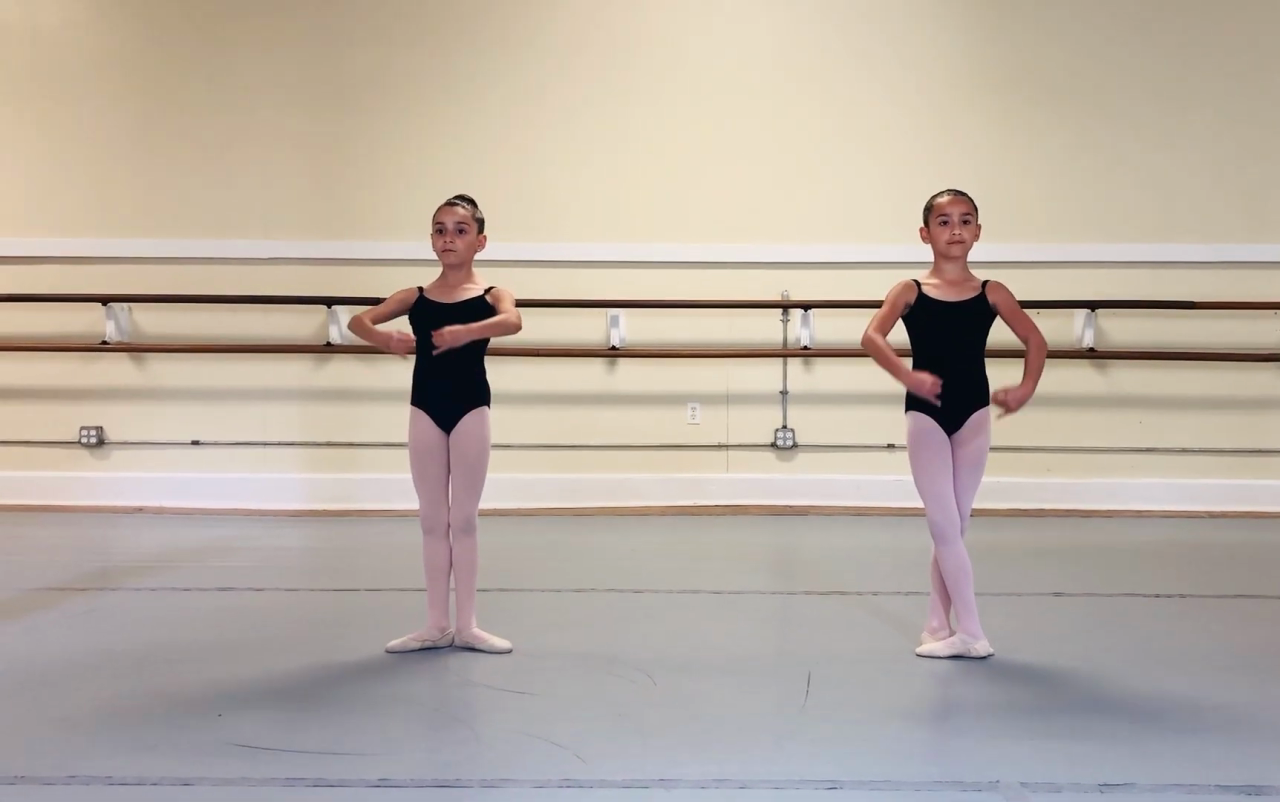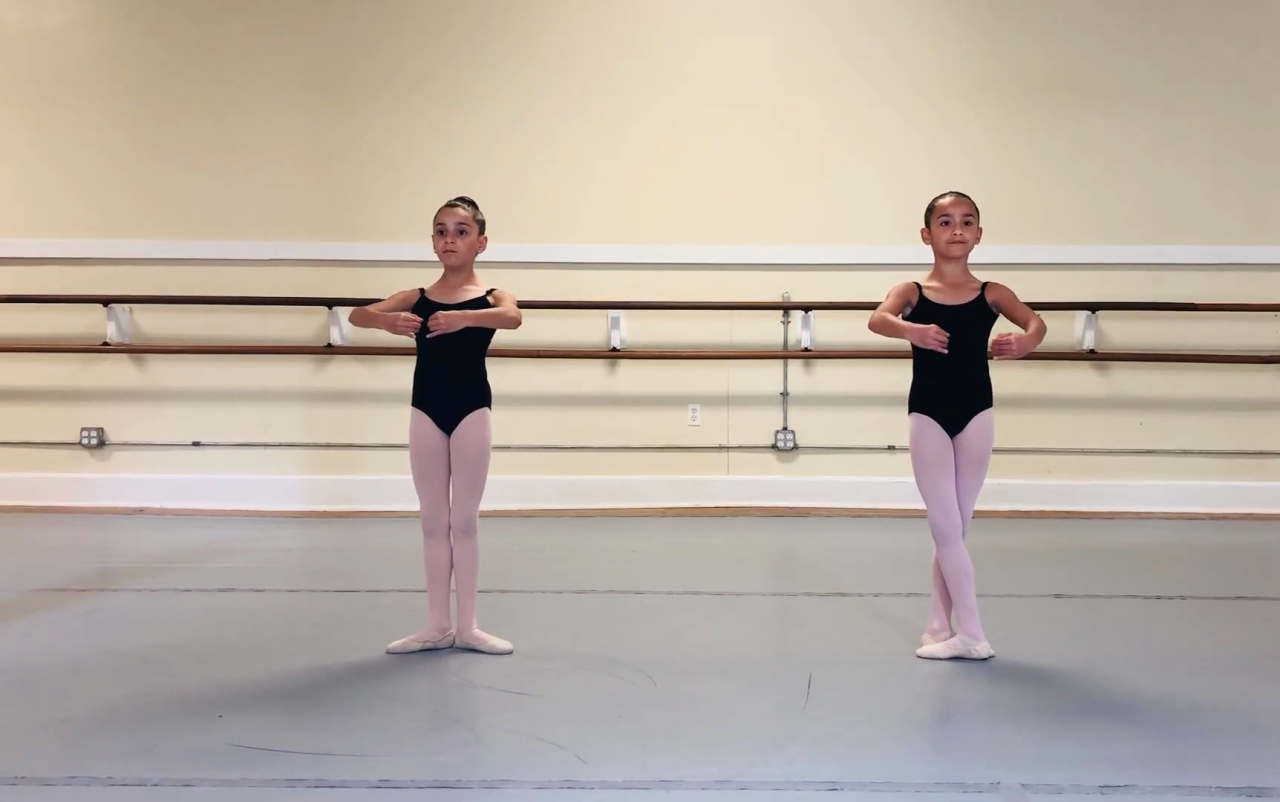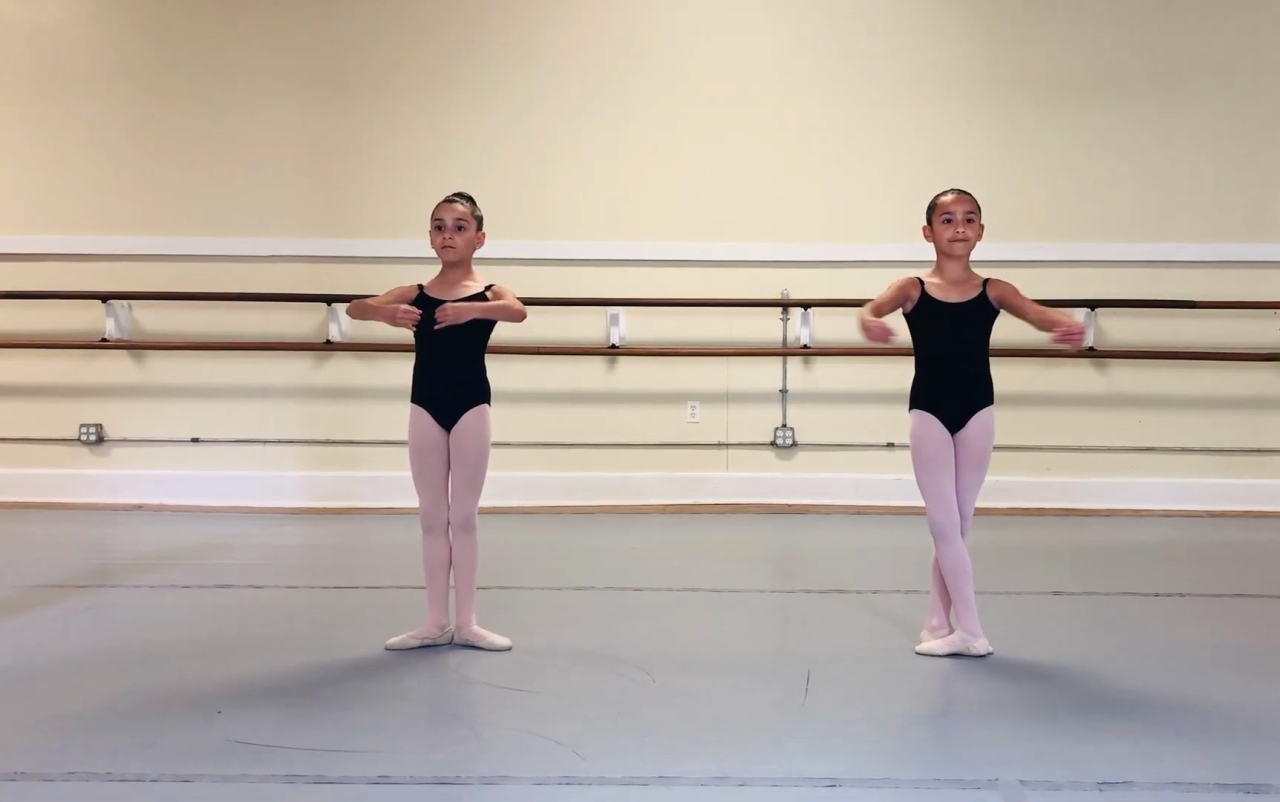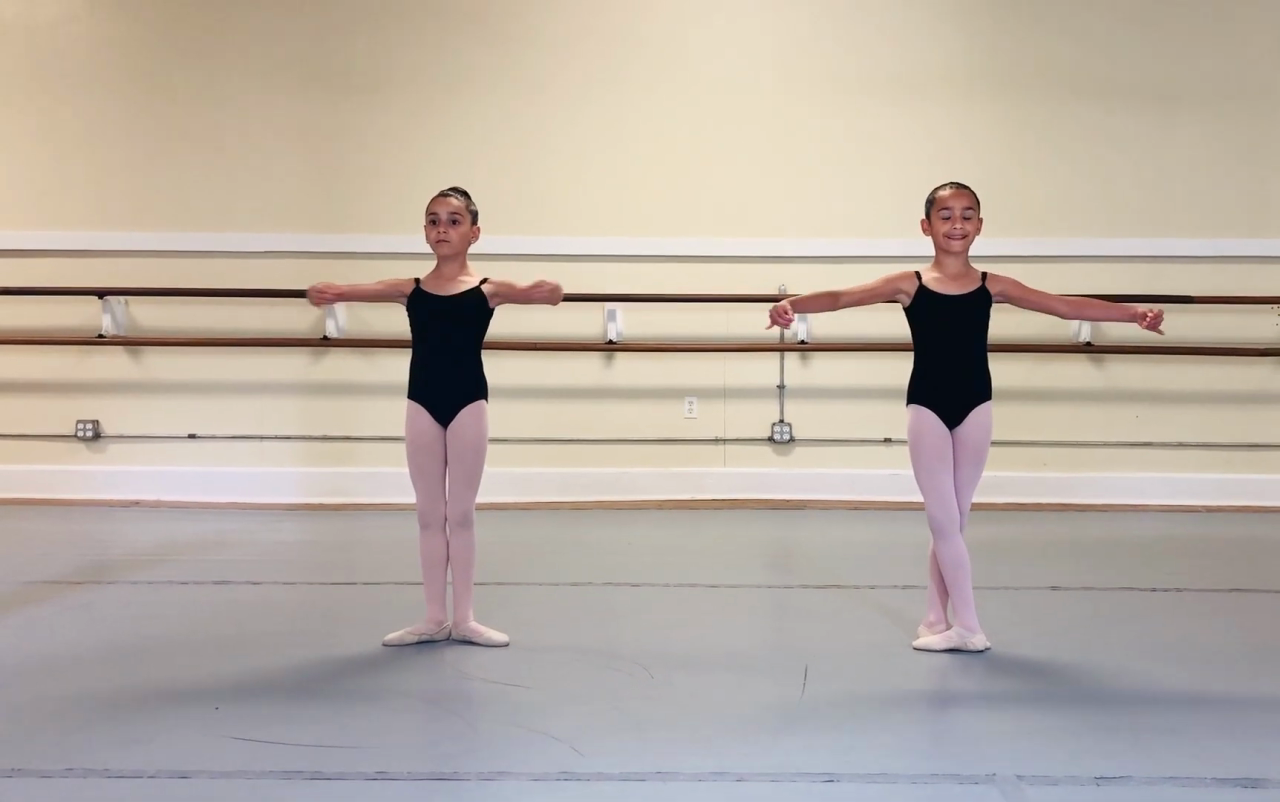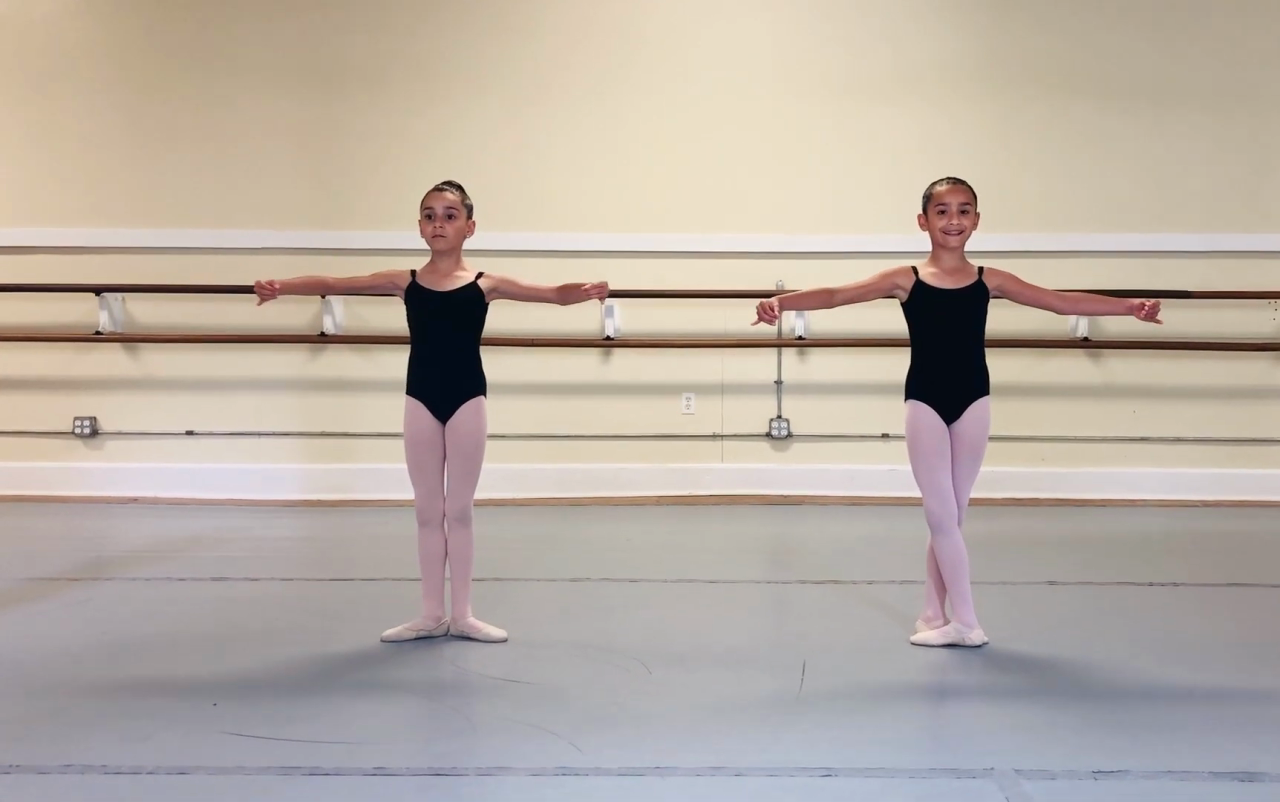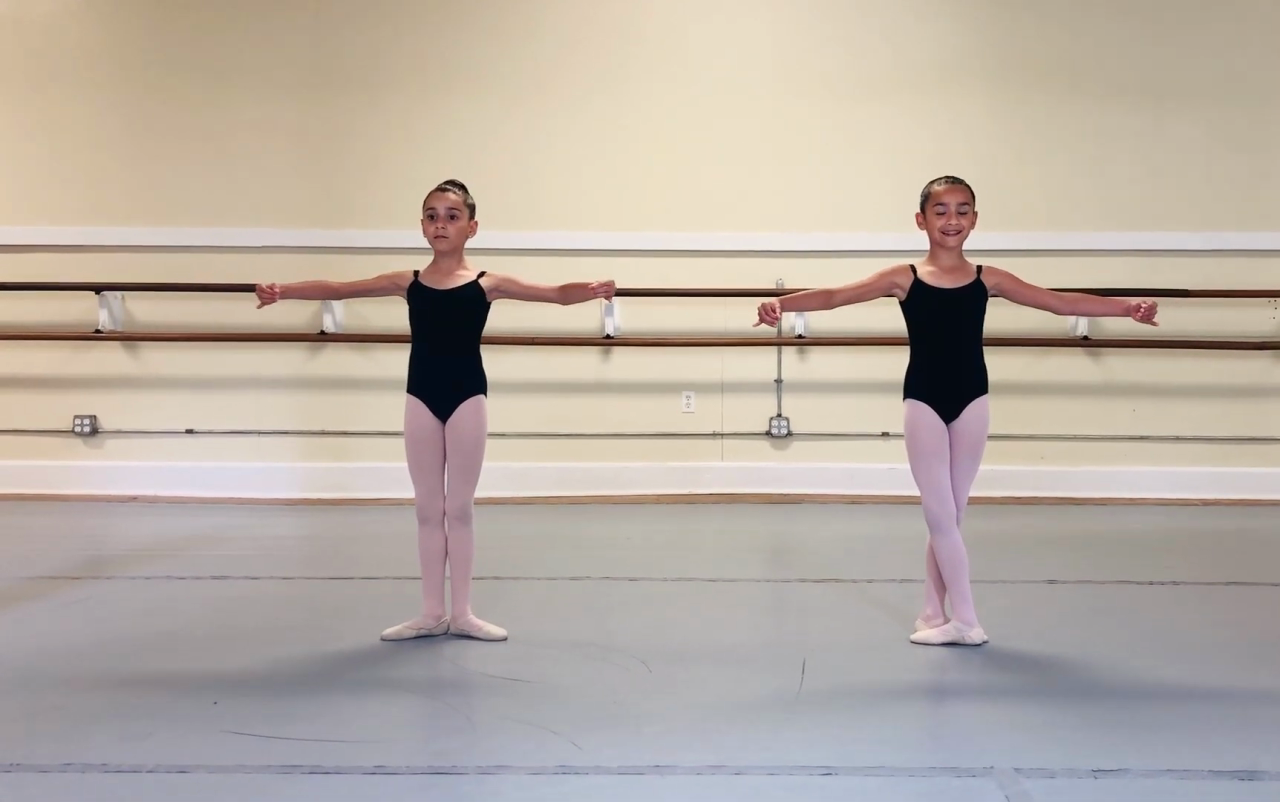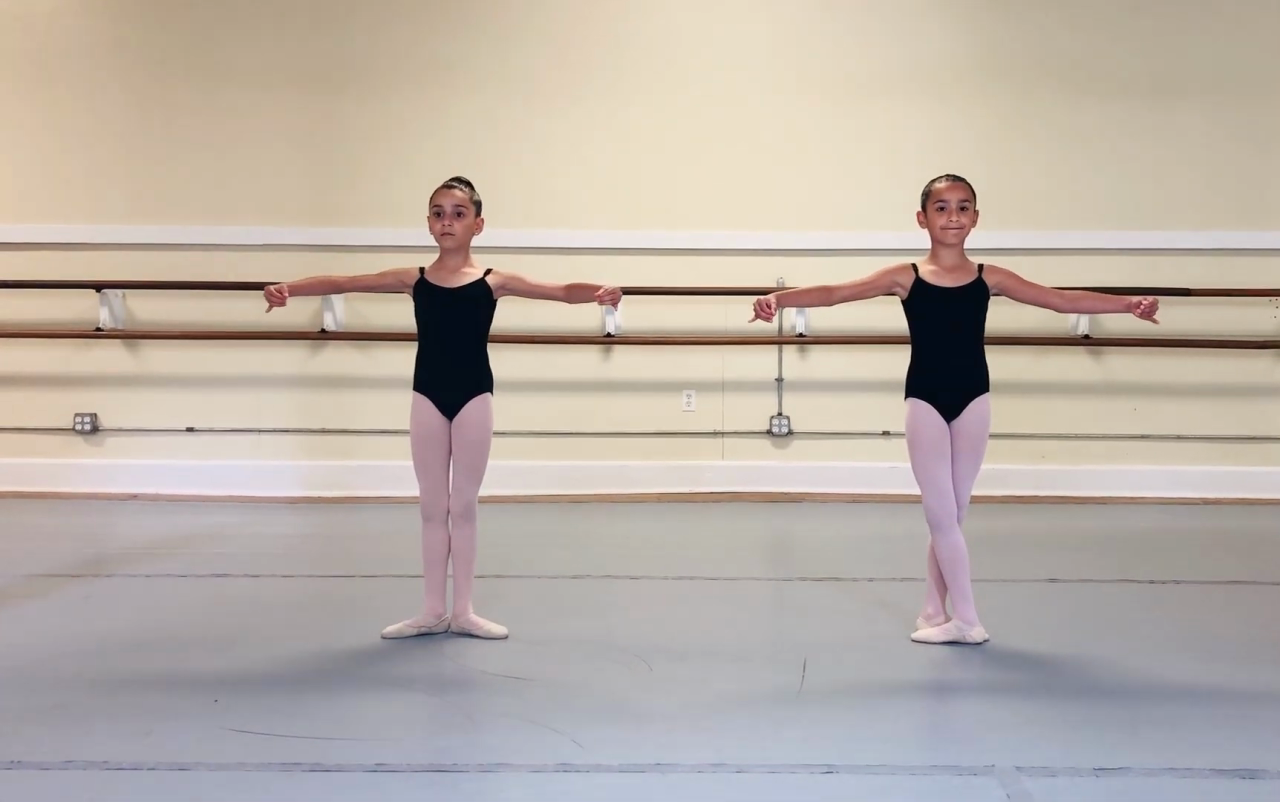
dt=0.4s
person 1, frame 1
left shoulder: (991, 293)
right shoulder: (910, 291)
left elbow: (1035, 340)
right elbow: (871, 336)
left wrist: (1027, 384)
right wrist: (906, 375)
left hip: (974, 415)
right hip: (926, 414)
left knee: (954, 527)
right knee: (944, 525)
left ankle: (939, 626)
right ankle: (970, 632)
person 1, frame 2
left shoulder: (991, 294)
right shoulder: (911, 292)
left elbow: (1035, 322)
right elbow: (878, 319)
left wrist: (1026, 340)
right wrist: (911, 331)
left hip: (976, 414)
right hip: (928, 415)
left knee: (955, 528)
right knee: (945, 526)
left ankle: (940, 628)
right ankle: (971, 634)
person 1, frame 3
left shoulder: (993, 291)
right shoulder: (913, 288)
left elbow: (1044, 316)
right elbow: (874, 308)
left wrist: (1071, 328)
right wrist: (871, 321)
left hip: (977, 411)
right hip: (928, 411)
left knee: (956, 525)
right knee: (944, 524)
left ankle: (938, 624)
right ankle: (969, 630)
person 1, frame 4
left shoulder: (992, 286)
right shoulder: (908, 284)
left elbow: (1065, 306)
right elbow: (840, 297)
left wrist: (1134, 313)
right wrist: (792, 304)
left hip: (975, 406)
right hip: (926, 406)
left knee: (953, 521)
right knee: (943, 520)
left ankle: (935, 621)
right ankle: (967, 626)
person 1, frame 5
left shoulder: (989, 280)
right shoulder: (905, 279)
left elbow: (1061, 301)
right elbow: (835, 295)
left wrist: (1129, 306)
right wrist: (782, 302)
left hip: (972, 401)
right hip: (924, 401)
left knee: (951, 516)
right knee: (941, 515)
left ankle: (934, 615)
right ankle: (964, 621)
person 1, frame 6
left shoulder: (987, 279)
right shoulder: (903, 278)
left elbow: (1059, 301)
right elbow: (834, 296)
left wrist: (1127, 307)
right wrist: (781, 304)
left hip: (971, 400)
right hip: (923, 400)
left knee: (950, 515)
right knee: (940, 515)
left ankle: (933, 614)
right ankle: (964, 620)
person 1, frame 7
left shoulder: (990, 278)
right shoulder: (905, 276)
left elbow: (1062, 299)
right elbow: (834, 292)
left wrist: (1129, 303)
right wrist: (778, 298)
left hip: (972, 398)
right hip: (925, 399)
left knee: (952, 514)
right knee: (941, 514)
left ankle: (935, 612)
right ankle: (964, 618)
person 2, frame 1
left shoulder: (491, 297)
right shoulder: (415, 297)
left elbow: (512, 322)
right elbow: (358, 320)
left wrist: (467, 333)
right wrist: (381, 337)
left hip: (470, 411)
right hip: (425, 411)
left knee: (463, 520)
right knee: (432, 520)
left ankle: (467, 625)
right ankle: (437, 624)
person 2, frame 2
left shoulder: (492, 297)
right shoulder: (416, 298)
left elbow: (513, 317)
right elbow: (357, 314)
left wrist: (463, 318)
right wrist: (386, 321)
left hip: (472, 411)
right hip: (426, 412)
left knee: (464, 521)
right knee: (433, 522)
left ankle: (467, 626)
right ankle: (437, 625)
person 2, frame 3
left shoulder: (488, 295)
right shoulder: (413, 294)
left elbow: (519, 312)
right elbow: (355, 308)
left wrist: (473, 311)
right wrist: (383, 311)
left hip: (471, 407)
right hip: (425, 408)
left knee: (464, 518)
right knee: (432, 518)
left ankle: (466, 622)
right ankle: (436, 622)
person 2, frame 4
left shoulder: (487, 289)
right shoulder: (409, 289)
left elbow: (544, 295)
right elbow: (348, 291)
left wrist: (546, 291)
right wrist: (324, 293)
left hip: (468, 403)
right hip: (422, 404)
left knee: (461, 514)
right knee: (429, 514)
left ankle: (463, 618)
right ankle: (434, 618)
person 2, frame 5
left shoulder: (485, 284)
right shoulder: (405, 282)
left elbow: (555, 294)
right elbow: (333, 284)
left wrist: (586, 290)
right wrist: (280, 286)
left hip: (467, 399)
right hip: (421, 400)
left knee: (460, 510)
right knee: (428, 510)
left ankle: (462, 614)
right ankle: (432, 613)
person 2, frame 6
left shoulder: (486, 283)
right shoulder: (407, 283)
left elbow: (556, 293)
right elbow: (336, 288)
left wrist: (591, 290)
right wrist: (281, 289)
left hip: (467, 398)
right hip: (420, 399)
left knee: (460, 509)
right knee: (427, 509)
left ankle: (462, 612)
right ankle: (432, 612)
person 2, frame 7
left shoulder: (492, 281)
right shoulder: (412, 279)
left elbow: (561, 291)
right elbow: (343, 282)
left wrist: (599, 292)
right wrist: (289, 288)
left hip: (474, 396)
right hip: (428, 397)
left knee: (464, 506)
right knee: (432, 507)
left ankle: (463, 610)
right ankle: (433, 609)
